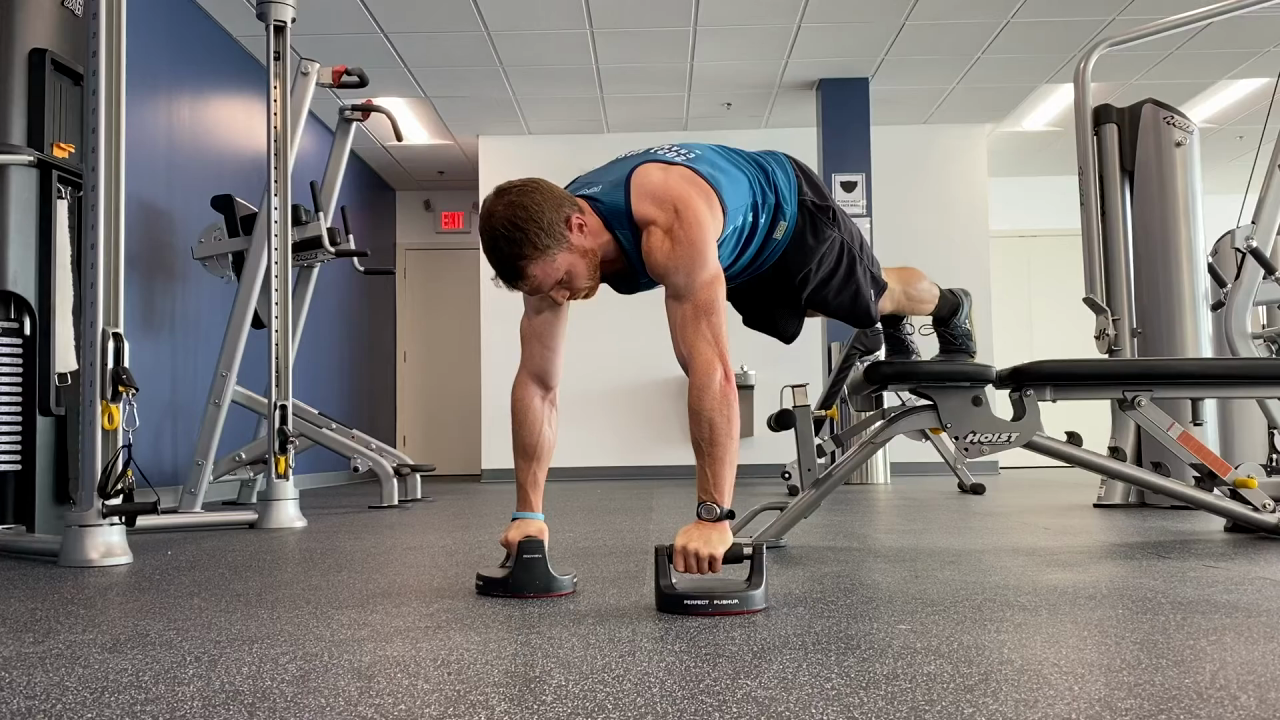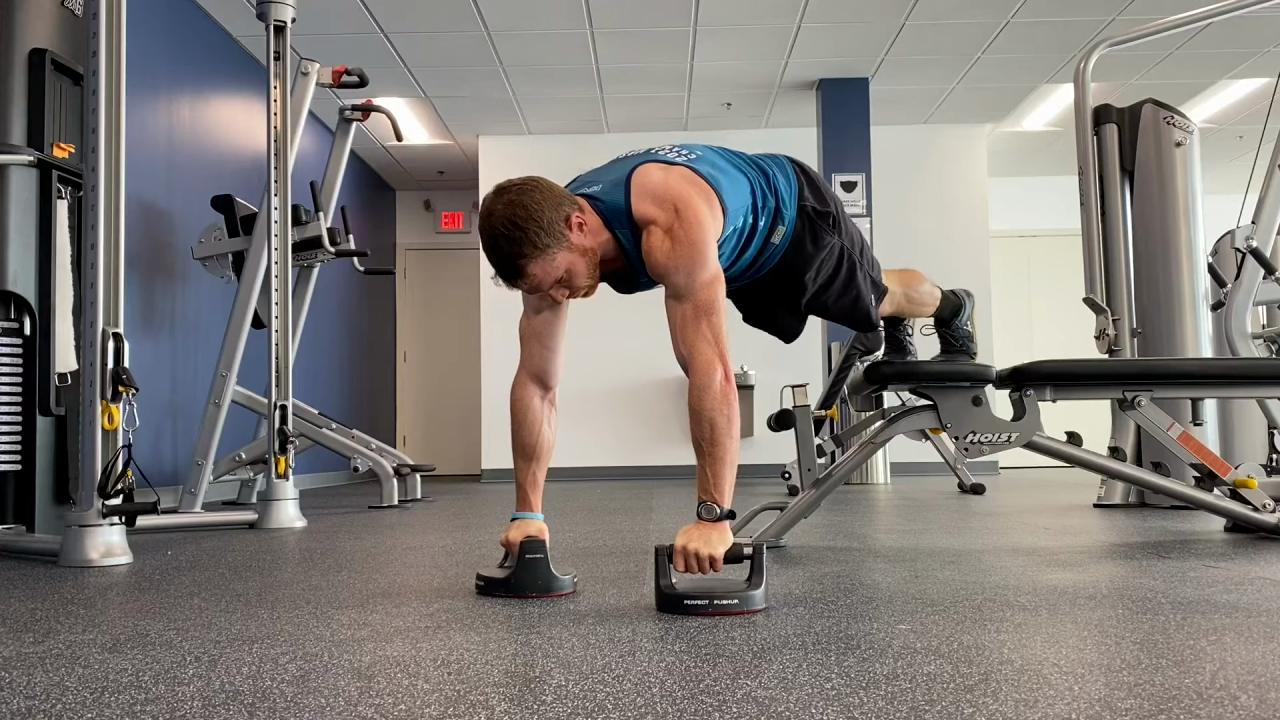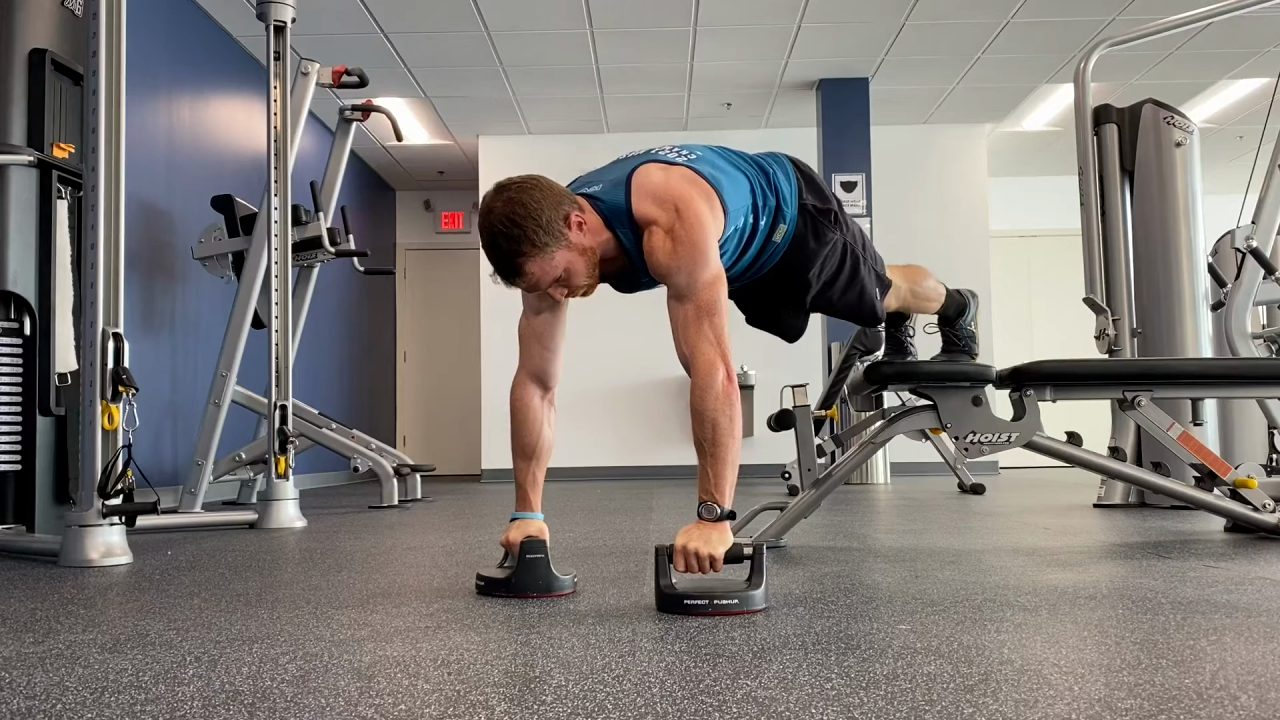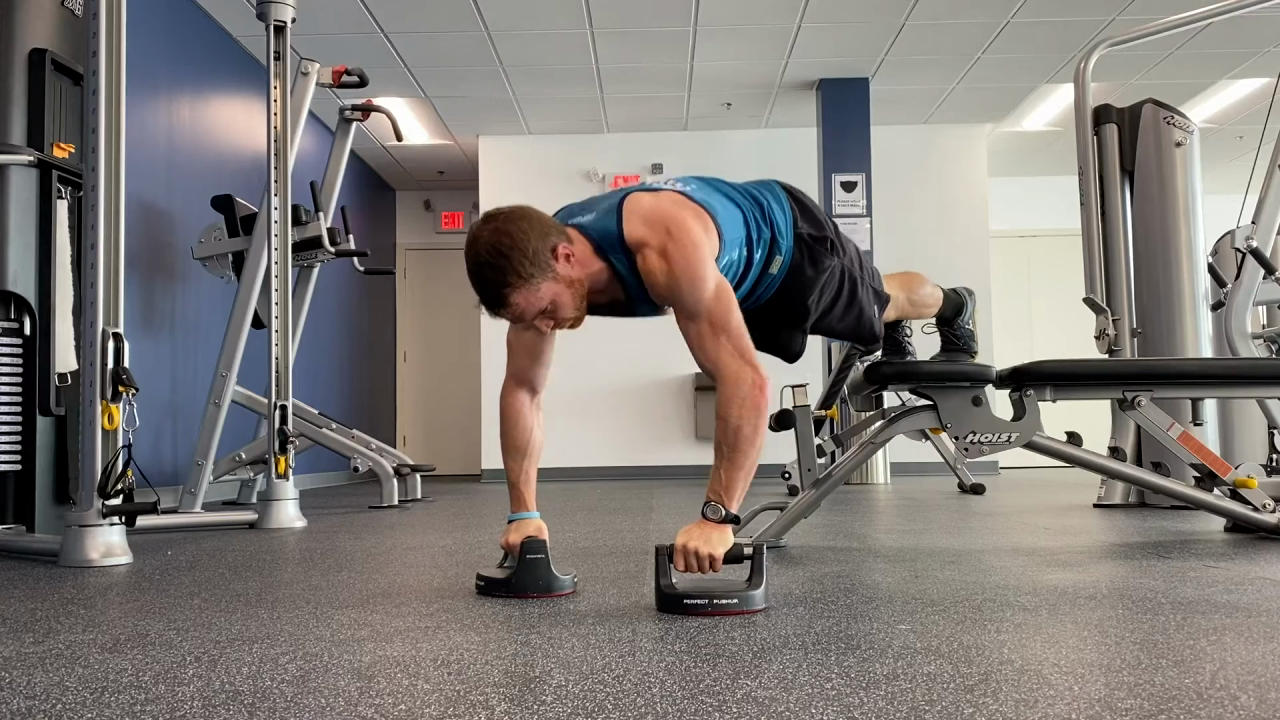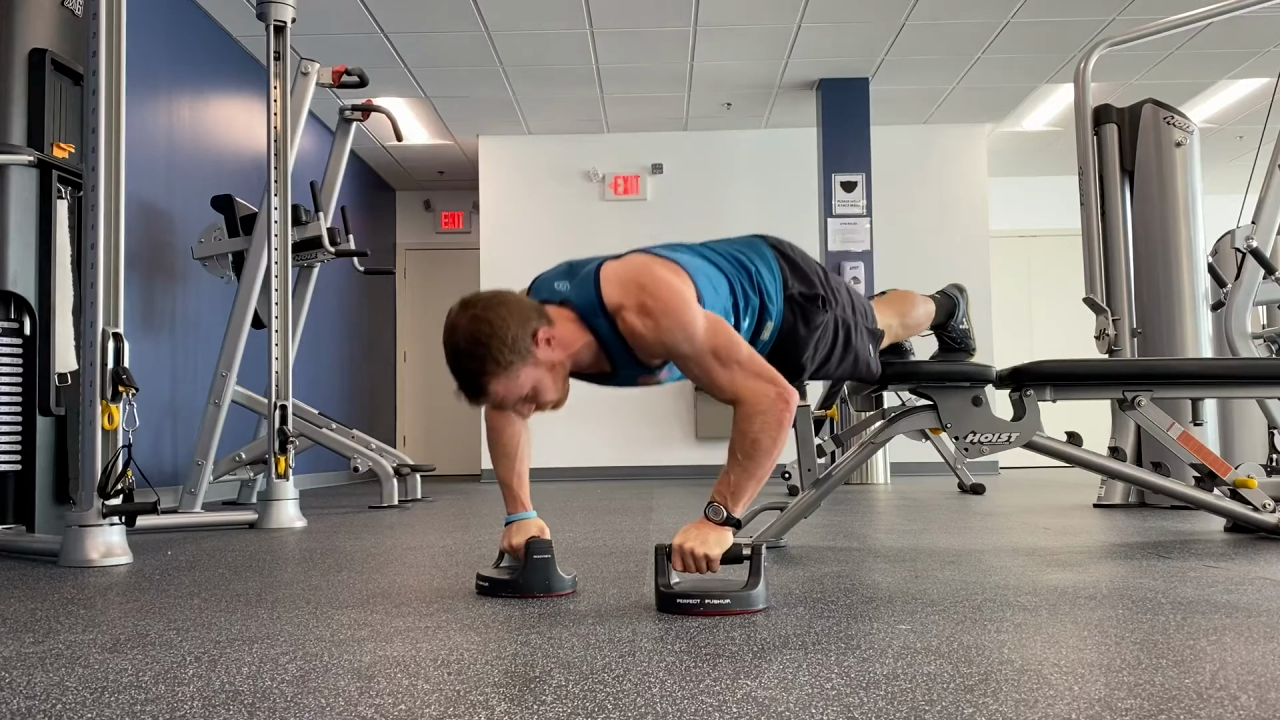
dt=0.3s
person 1, frame 1
left shoulder: (670, 219)
right shoulder: (550, 238)
left elbow: (710, 372)
right elbow: (536, 381)
left wrist: (712, 517)
right wrist: (528, 511)
left hip: (791, 213)
right hip: (744, 251)
left knee: (878, 295)
left ankle: (950, 309)
right ankle: (896, 329)
person 1, frame 2
left shoulder: (670, 221)
right shoulder: (549, 240)
left elbow: (710, 372)
right elbow: (535, 381)
left wrist: (713, 515)
right wrist: (527, 511)
left hip: (794, 213)
right hip: (744, 255)
left knee: (876, 298)
left ankle: (952, 310)
right ankle: (895, 335)
person 1, frame 3
left shoulder: (671, 221)
right shoulder: (549, 240)
left elbow: (712, 372)
right elbow: (535, 381)
left wrist: (714, 515)
right wrist: (527, 511)
left hip: (794, 215)
right hip: (747, 250)
left knee: (883, 290)
left ankle: (956, 310)
right ankle: (897, 325)
person 1, frame 4
left shoulder: (666, 248)
right shoulder: (538, 267)
left elbow: (746, 380)
right elbow: (522, 389)
left wrist: (718, 516)
right wrist: (523, 512)
left hip: (790, 240)
right hip: (742, 267)
left knee: (881, 303)
left ankle: (954, 307)
right ankle: (893, 337)
person 1, frame 5
left shoulder: (644, 310)
right shoulder: (525, 318)
left elbow: (772, 399)
right elbow: (498, 405)
left wrist: (719, 519)
right wrist: (520, 513)
left hip: (777, 289)
right hip: (723, 299)
left knee: (877, 330)
left ankle: (945, 308)
right ankle: (874, 299)
